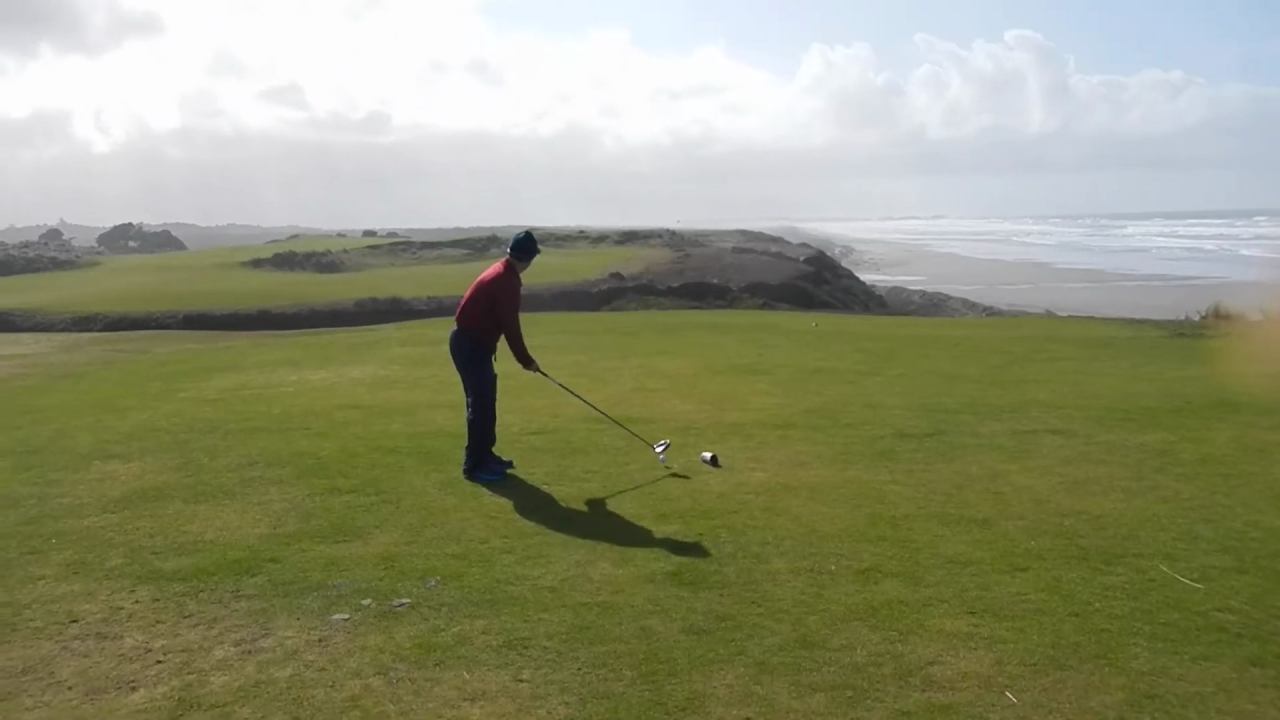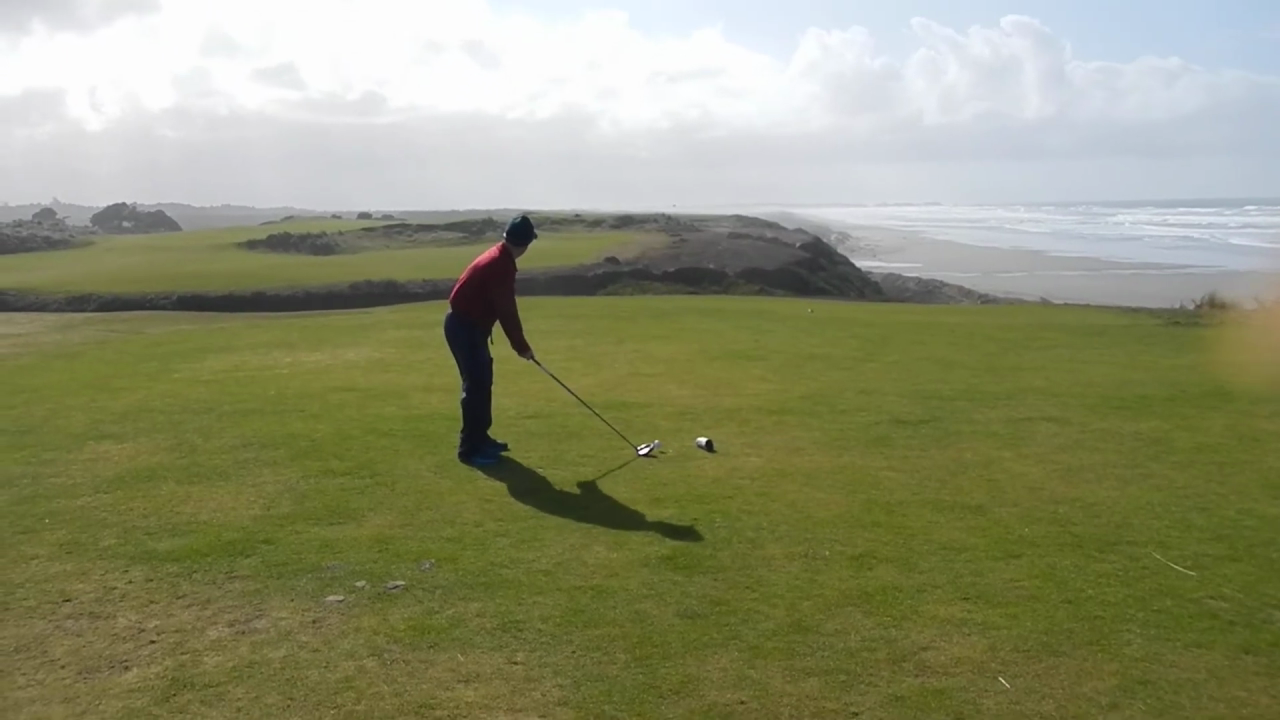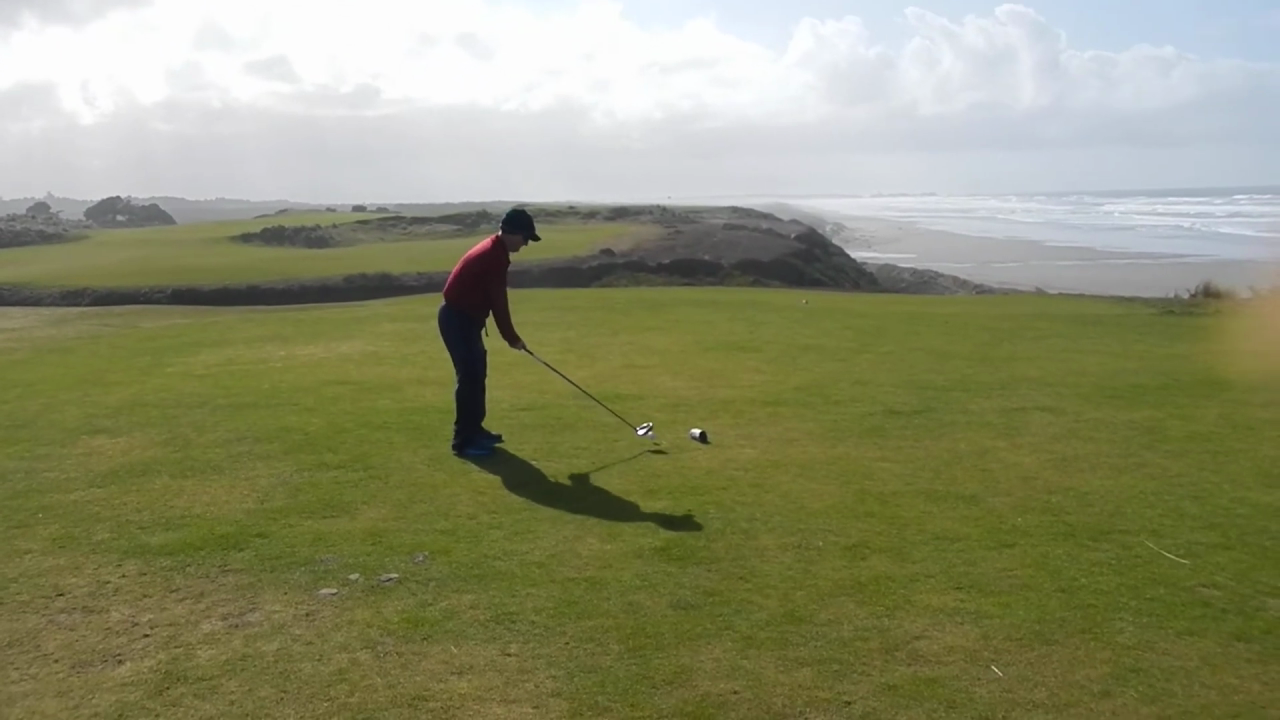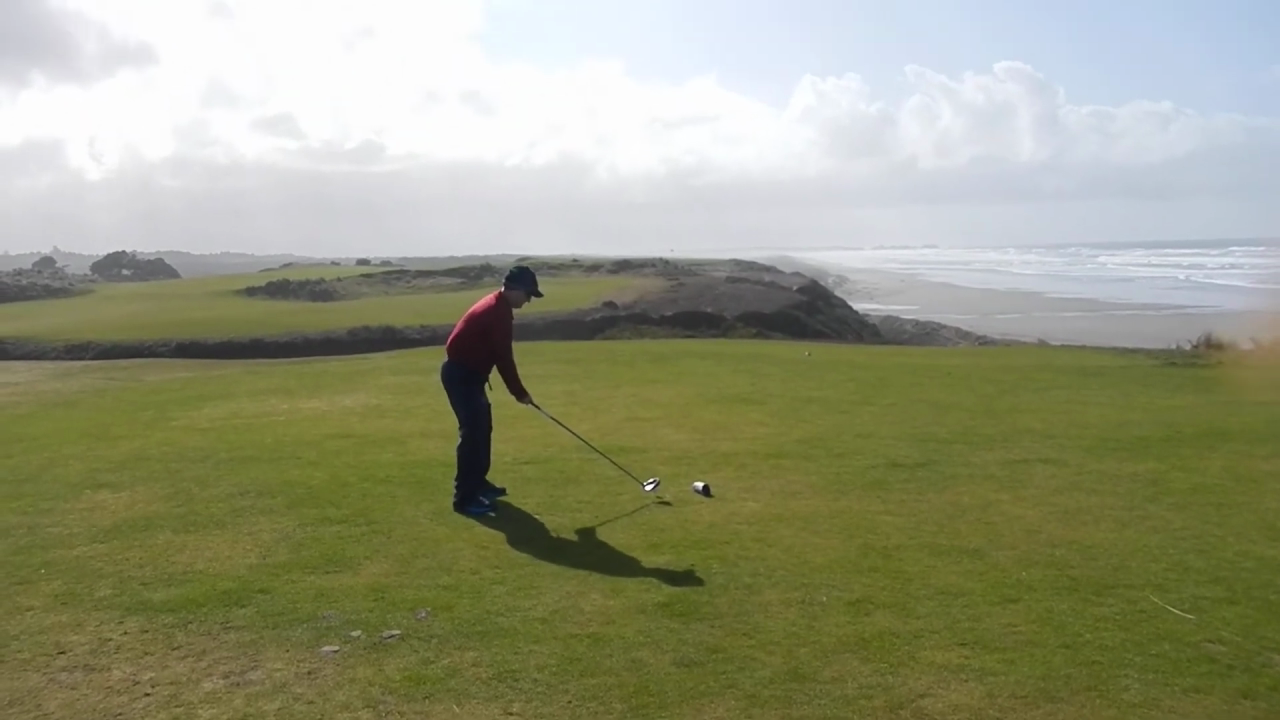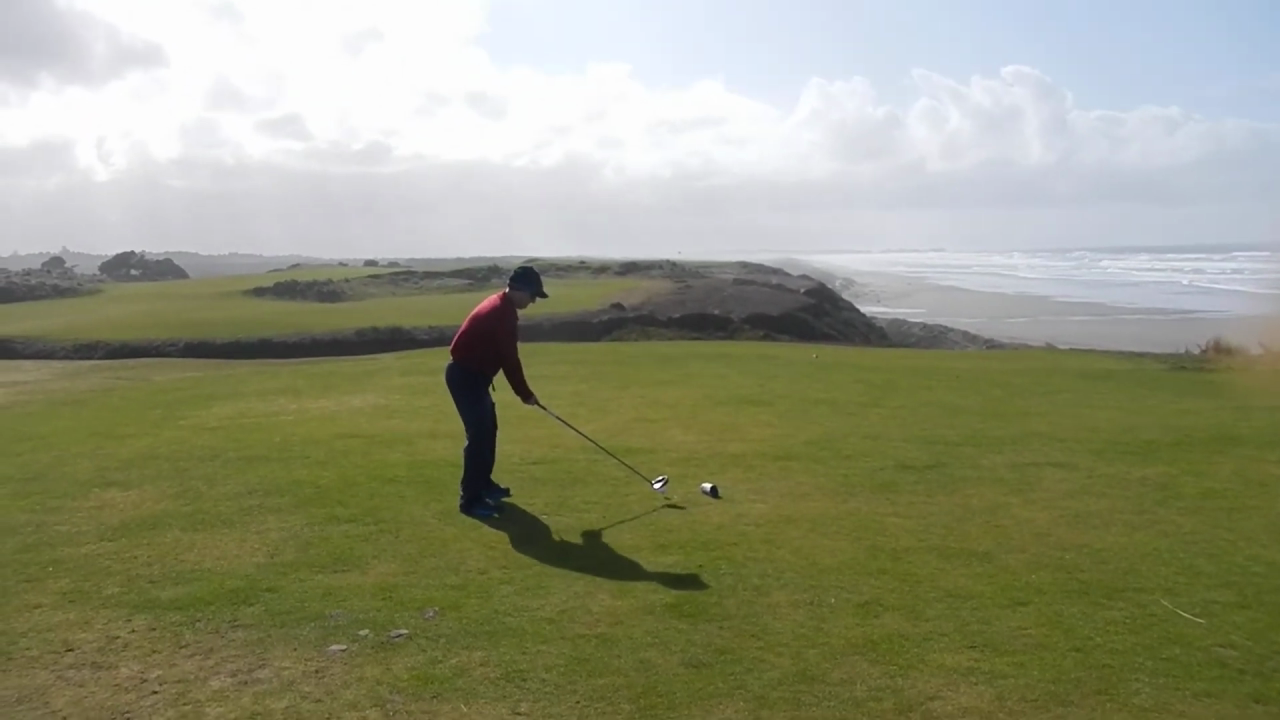
dt=1s
person 1, frame 1
left shoulder: (501, 272)
right shoulder: (506, 280)
left elbow: (504, 322)
right elbow: (510, 326)
left wrist: (523, 357)
right wrist: (525, 359)
left hip: (472, 340)
right hip: (470, 343)
left knee: (485, 399)
right knee: (481, 402)
left ankle: (485, 455)
right ankle: (474, 464)
person 1, frame 2
left shoulder: (498, 258)
right shoulder: (501, 265)
left elbow: (506, 307)
right elbow: (506, 311)
left wrist: (519, 343)
right wrist: (521, 346)
left hip: (469, 323)
right hip: (464, 326)
left knee: (482, 382)
right knee: (476, 385)
left ankle: (480, 437)
right ankle: (469, 447)
person 1, frame 3
left shoulder: (492, 250)
right shoulder: (494, 257)
left elbow: (493, 300)
right elbow: (498, 302)
left wrist: (509, 335)
right wrist: (511, 337)
left hip: (463, 315)
right hip: (458, 318)
left knee: (476, 374)
right knee: (469, 376)
left ankle: (474, 429)
right ankle: (463, 439)
person 1, frame 4
left shoulder: (495, 305)
right shoulder: (498, 312)
left elbow: (498, 355)
right elbow: (504, 358)
left wrist: (516, 390)
right wrist: (519, 392)
left hip: (465, 370)
right hip: (461, 373)
left knee: (482, 428)
right knee: (472, 431)
left ankle: (478, 482)
right ankle: (464, 496)
person 1, frame 5
left shoulder: (499, 305)
right shoulder: (503, 313)
left elbow: (504, 356)
right elbow: (510, 359)
left wrist: (521, 392)
right wrist: (525, 393)
left hip: (470, 372)
right hip: (466, 375)
left knee: (487, 429)
right knee: (479, 434)
left ankle: (483, 483)
right ankle: (470, 498)
